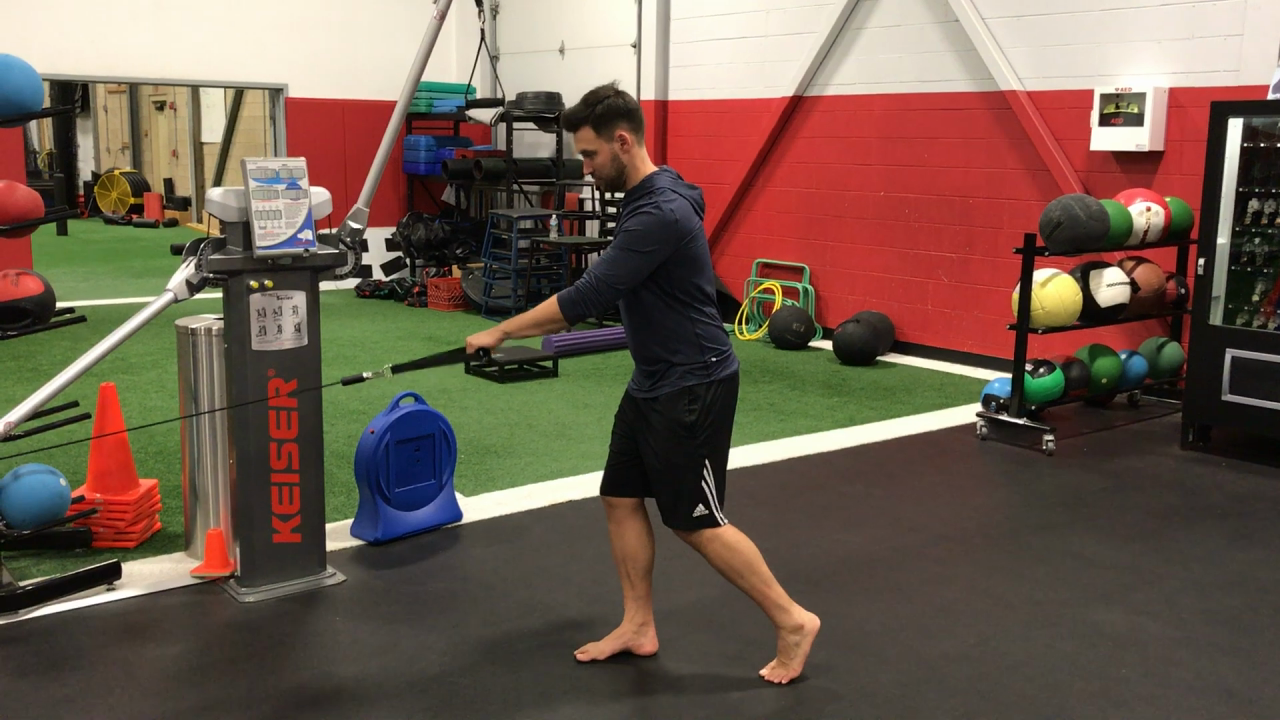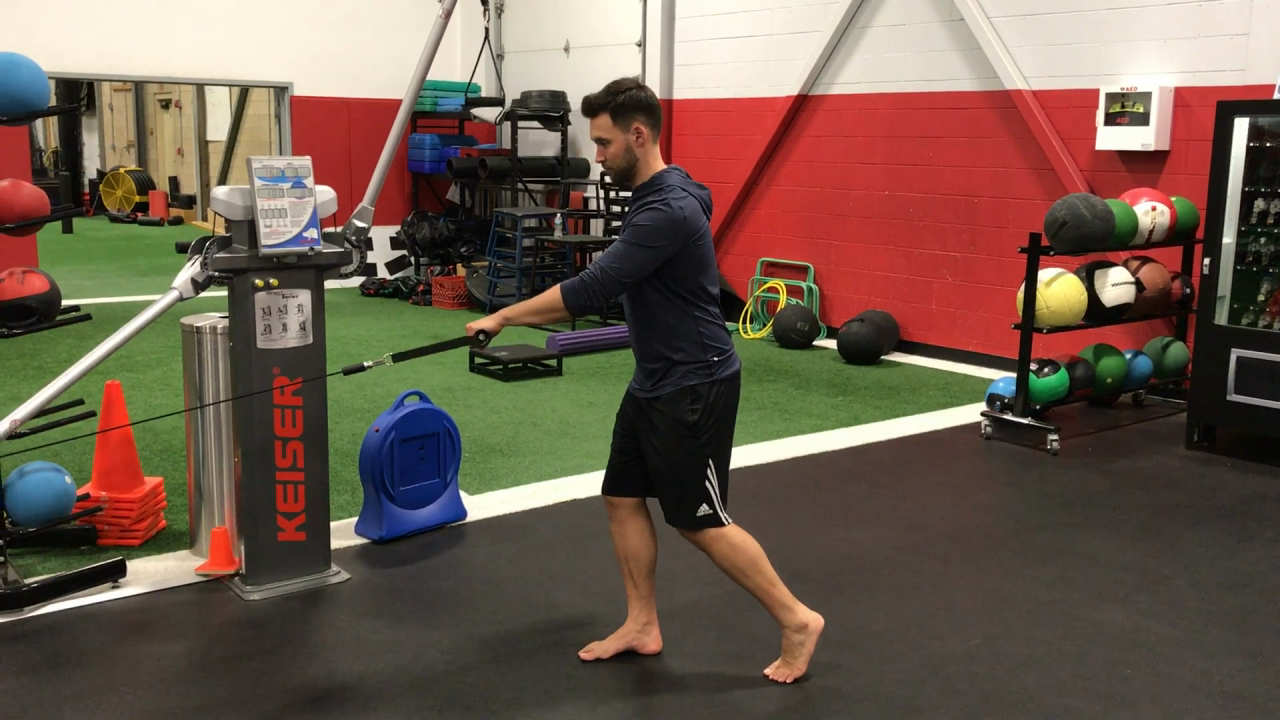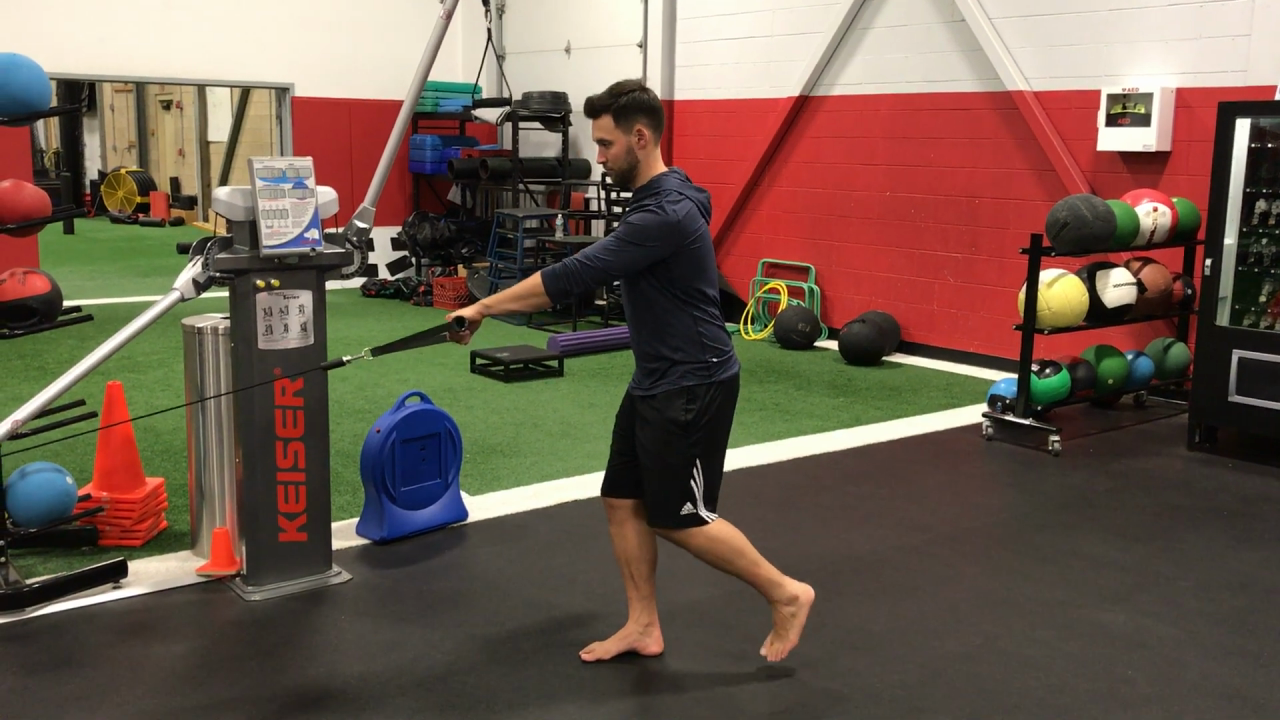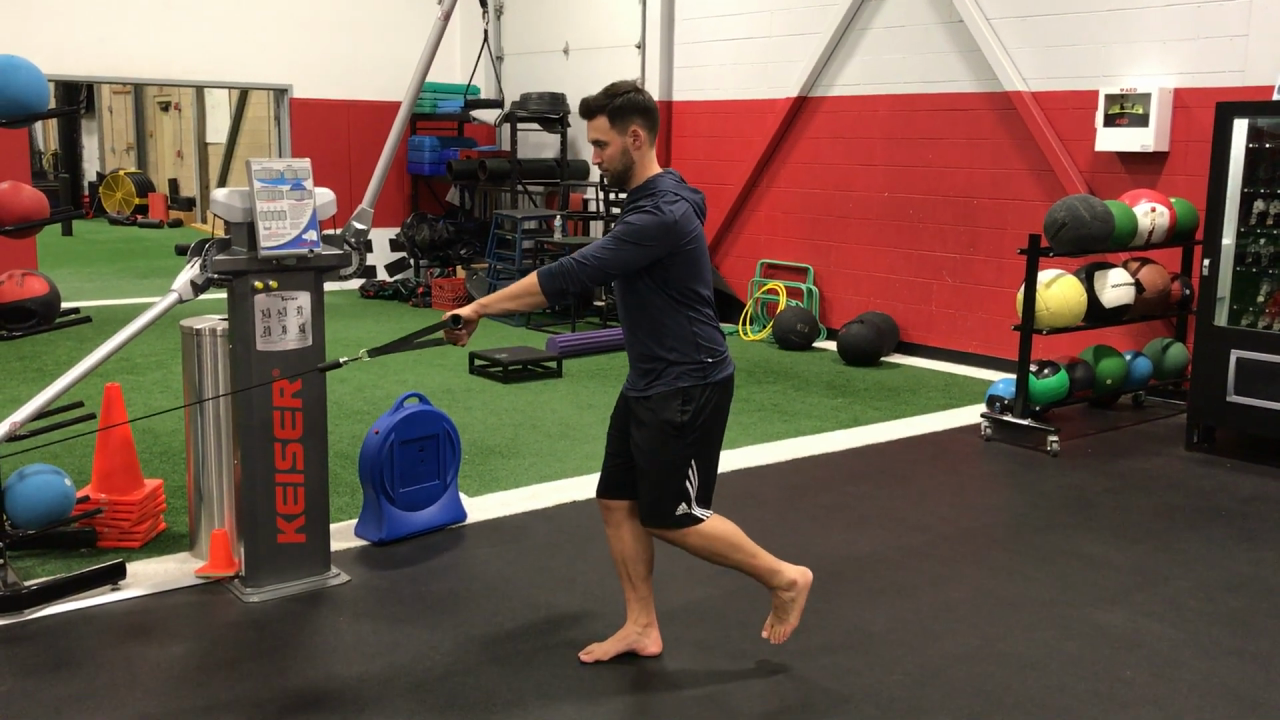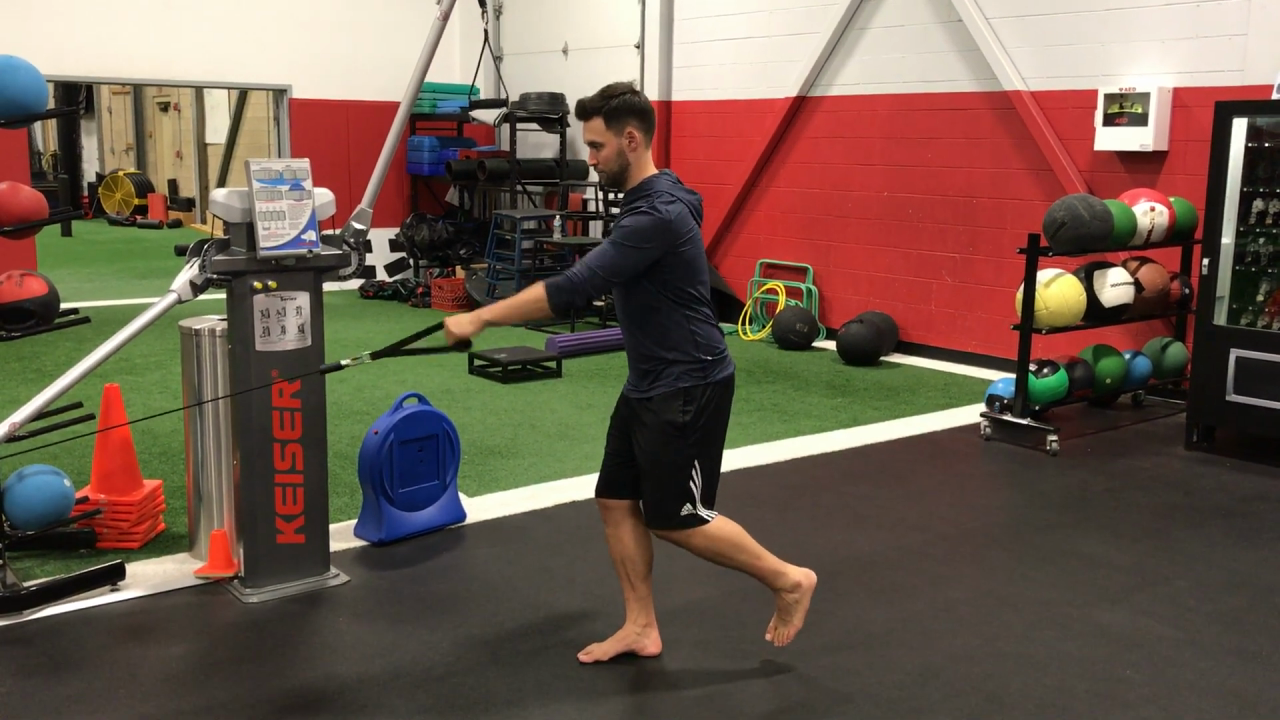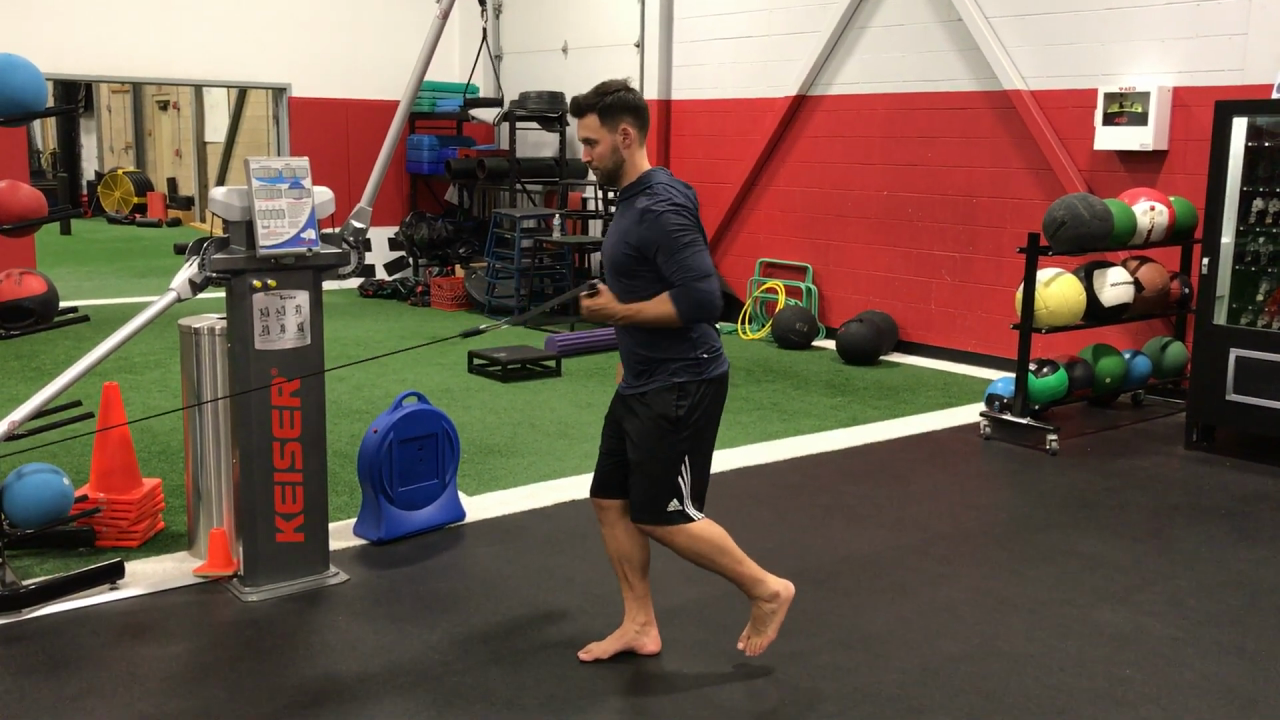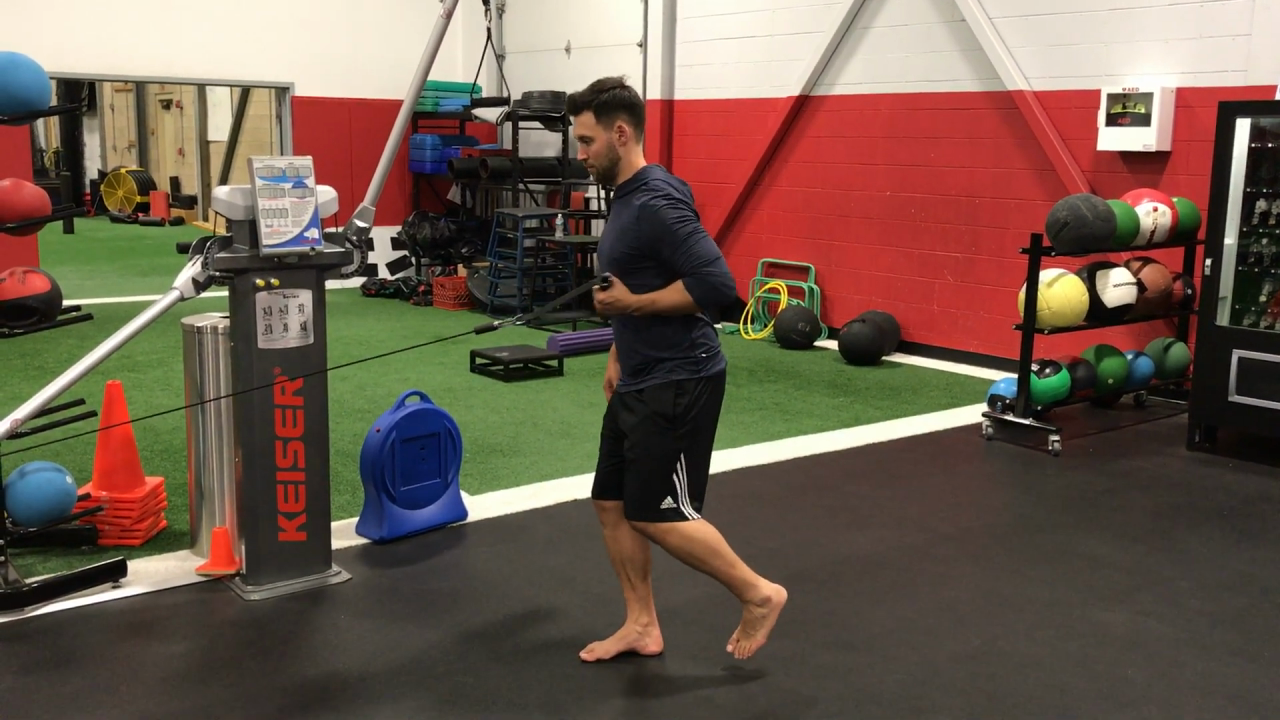
dt=0.5s
person 1, frame 1
left shoulder: (660, 214)
right shoulder: (645, 200)
left elbow: (588, 297)
left wrist: (499, 331)
left hip: (693, 386)
right hip: (654, 381)
left knee: (695, 520)
right knee: (622, 500)
left ankle: (792, 620)
right ankle: (639, 627)
person 1, frame 2
left shoulder: (668, 211)
right shoulder: (652, 198)
left elbow: (590, 289)
left wrist: (502, 317)
left hip: (694, 387)
right hip: (655, 381)
left knee: (699, 520)
right knee: (622, 498)
left ankle: (797, 621)
right ankle: (642, 626)
person 1, frame 3
left shoulder: (666, 213)
right shoulder: (654, 200)
left elbow: (576, 275)
left wrist: (483, 308)
left hip: (693, 385)
right hip: (656, 381)
left knee: (679, 519)
right knee: (622, 501)
left ankle: (785, 596)
right ankle: (643, 626)
person 1, frame 4
left shoulder: (661, 214)
right shoulder: (648, 201)
left elbow: (572, 275)
left wrist: (479, 307)
left hip: (687, 386)
right hip: (650, 382)
left knee: (672, 518)
right knee: (618, 503)
left ankle: (784, 580)
right ankle: (641, 628)
person 1, frame 5
left shoulder: (656, 215)
right shoulder: (647, 201)
left elbow: (575, 287)
left wrist: (478, 318)
left hip: (687, 386)
right hip: (650, 382)
left knee: (677, 519)
right knee: (616, 502)
left ankle: (788, 580)
right ankle: (641, 628)
person 1, frame 6
left shoulder: (661, 209)
right shoulder: (633, 201)
left elbow: (702, 301)
left wrist: (619, 312)
right wrist: (629, 356)
left hip: (681, 384)
right hip: (645, 380)
left knee: (662, 516)
right knee: (611, 502)
left ankle: (766, 591)
right ankle: (640, 626)
person 1, frame 7
left shoulder: (657, 204)
right shoulder: (628, 198)
left elbow: (716, 286)
left wrist: (633, 303)
right wrist: (617, 355)
left hip: (678, 381)
right hip: (641, 379)
left knee: (657, 514)
right knee: (612, 504)
left ankle: (758, 594)
right ankle: (642, 626)
